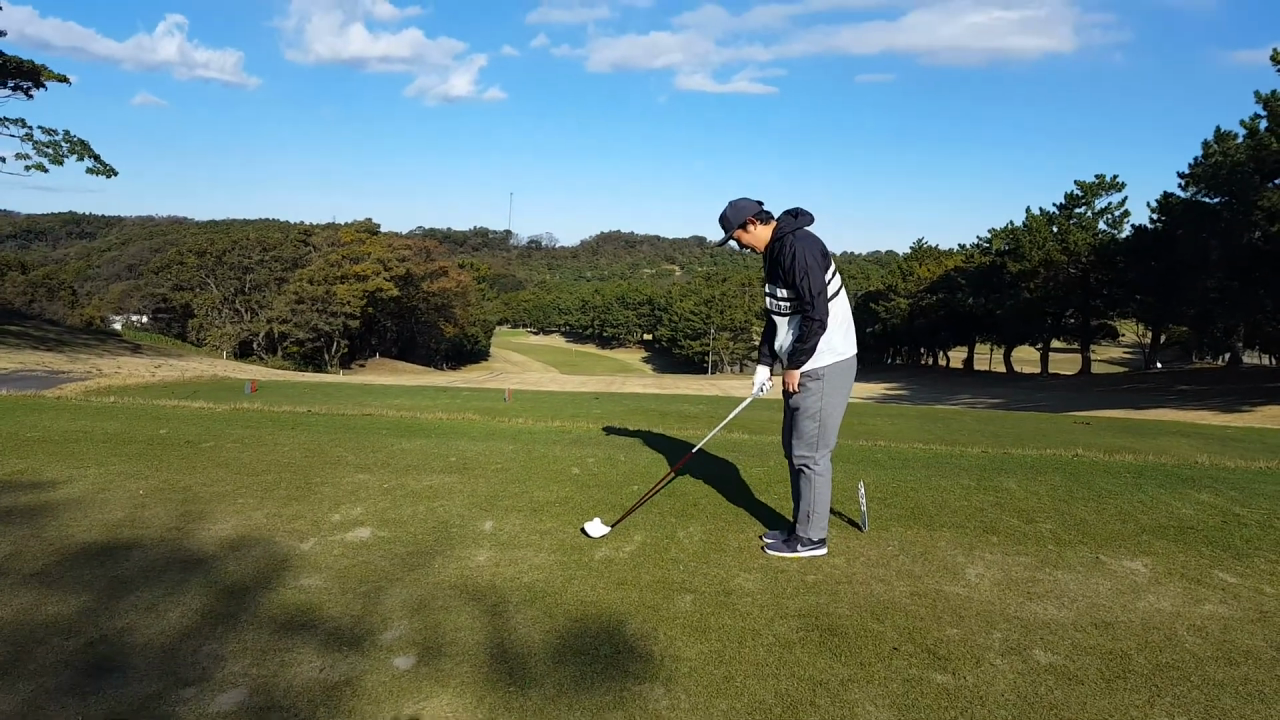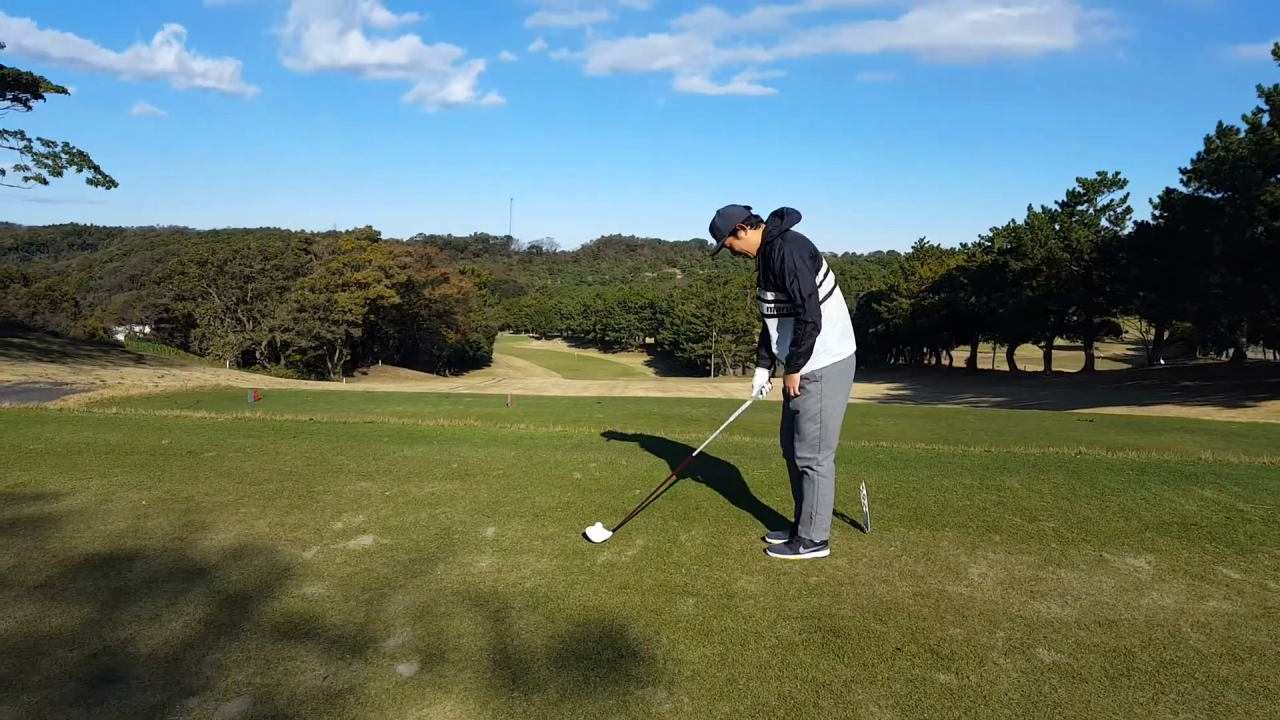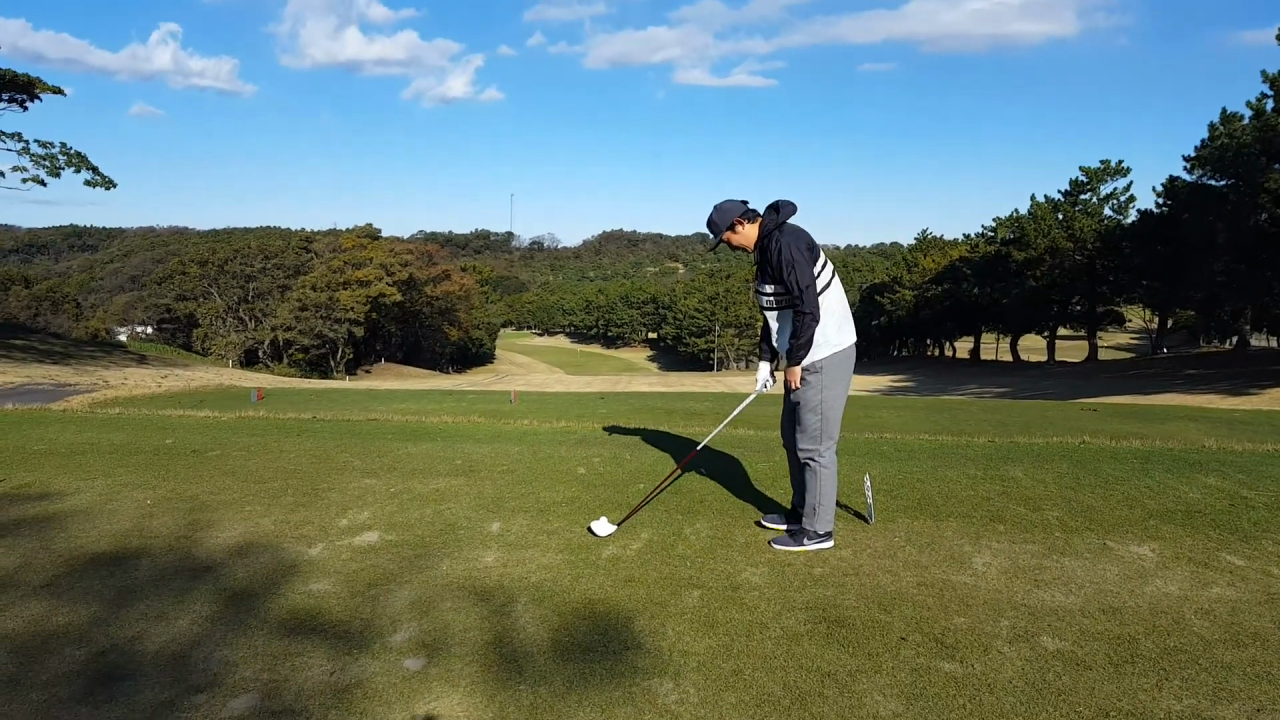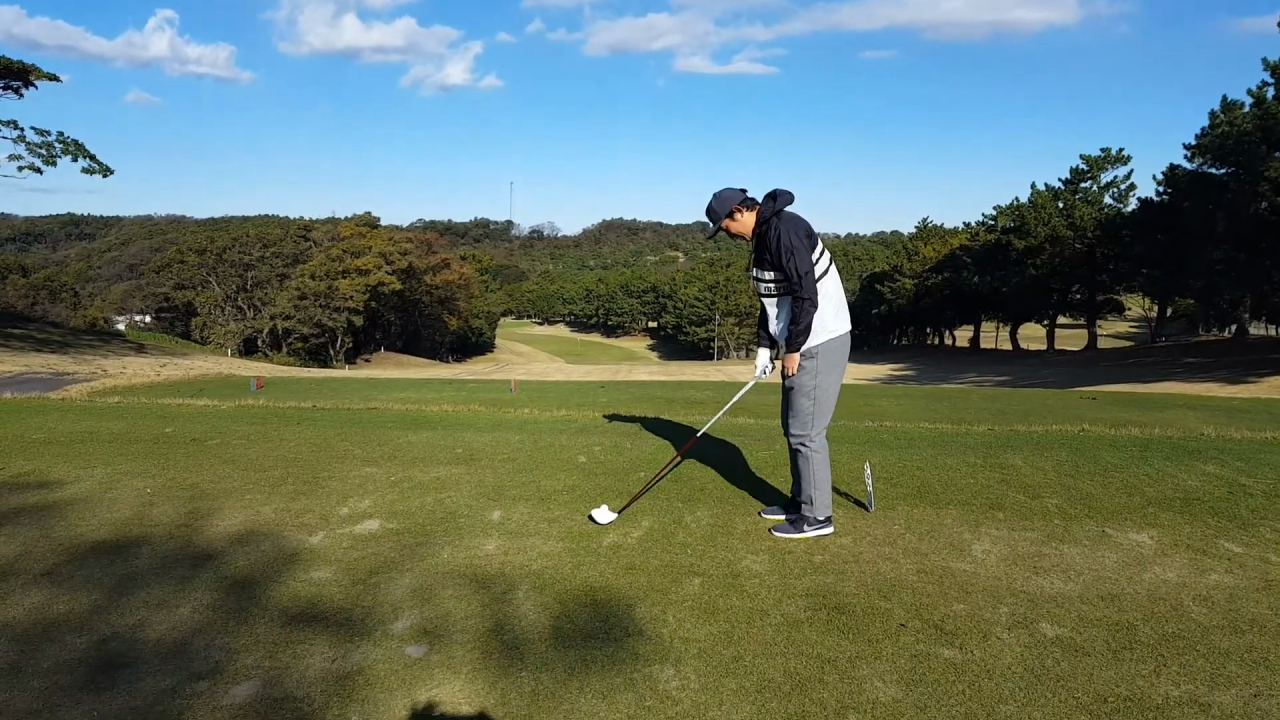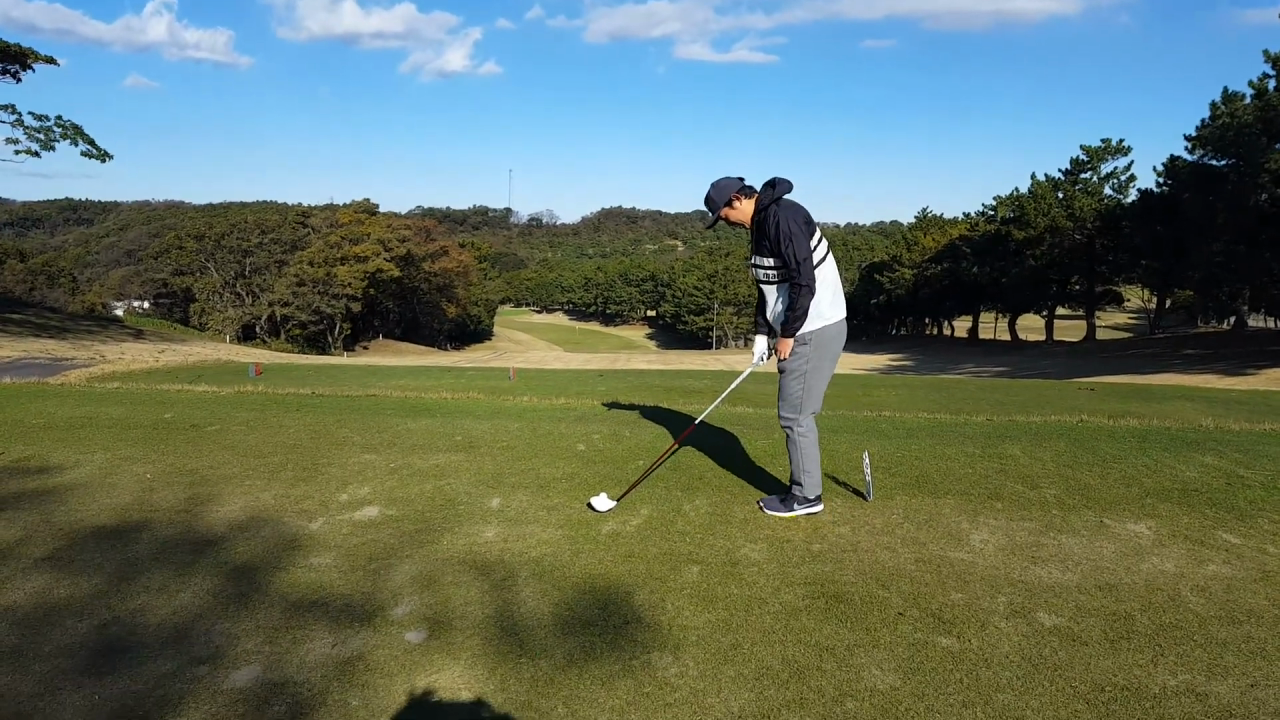
dt=0.2s
person 1, frame 1
left shoulder: (799, 247)
right shoulder: (775, 252)
left elbow: (817, 316)
right elbow: (776, 315)
left wrist: (793, 365)
right wrist: (765, 363)
left hip: (824, 365)
right hip: (804, 363)
left knee: (811, 453)
right knee: (794, 449)
left ankle: (812, 538)
right ankle: (802, 525)
person 1, frame 2
left shoulder: (789, 250)
right shoulder: (768, 254)
left elbow: (810, 318)
right elbow: (774, 317)
left wrist: (793, 369)
right wrist: (764, 366)
left hip: (823, 364)
right hip: (804, 364)
left knee: (813, 454)
right knee: (792, 447)
left ankle: (813, 539)
right ankle: (803, 525)
person 1, frame 3
left shoulder: (786, 242)
right shoulder: (766, 247)
left elbow: (808, 309)
right elbow: (774, 311)
left wrist: (794, 361)
right wrist: (767, 360)
left hip: (823, 357)
right hip: (805, 356)
left knee: (815, 446)
right knee: (793, 438)
left ankle: (817, 530)
right ankle: (801, 513)
person 1, frame 4
left shoulder: (784, 229)
right shoulder: (764, 236)
left elbow: (807, 295)
right elbow: (771, 299)
left wrist: (792, 348)
right wrist: (765, 347)
left hip: (818, 343)
right hip: (802, 343)
left knee: (806, 430)
right knee: (794, 426)
left ankle: (817, 516)
right ankle: (802, 502)
person 1, frame 5
left shoulder: (784, 217)
right shoulder: (761, 225)
left elbow: (804, 282)
right elbow: (768, 286)
left wrist: (786, 333)
right wrist: (763, 334)
left hip: (815, 329)
right hip: (800, 329)
left knee: (796, 414)
right knee: (791, 413)
left ankle: (808, 495)
right ankle: (800, 489)
